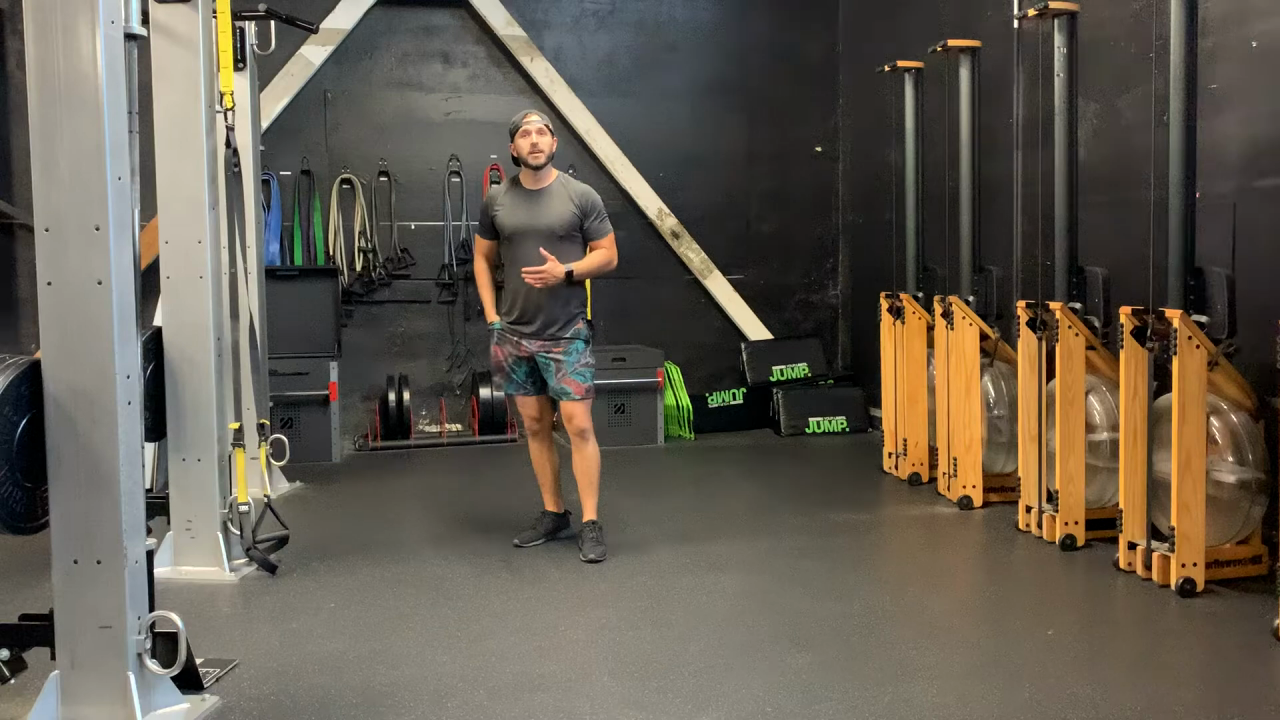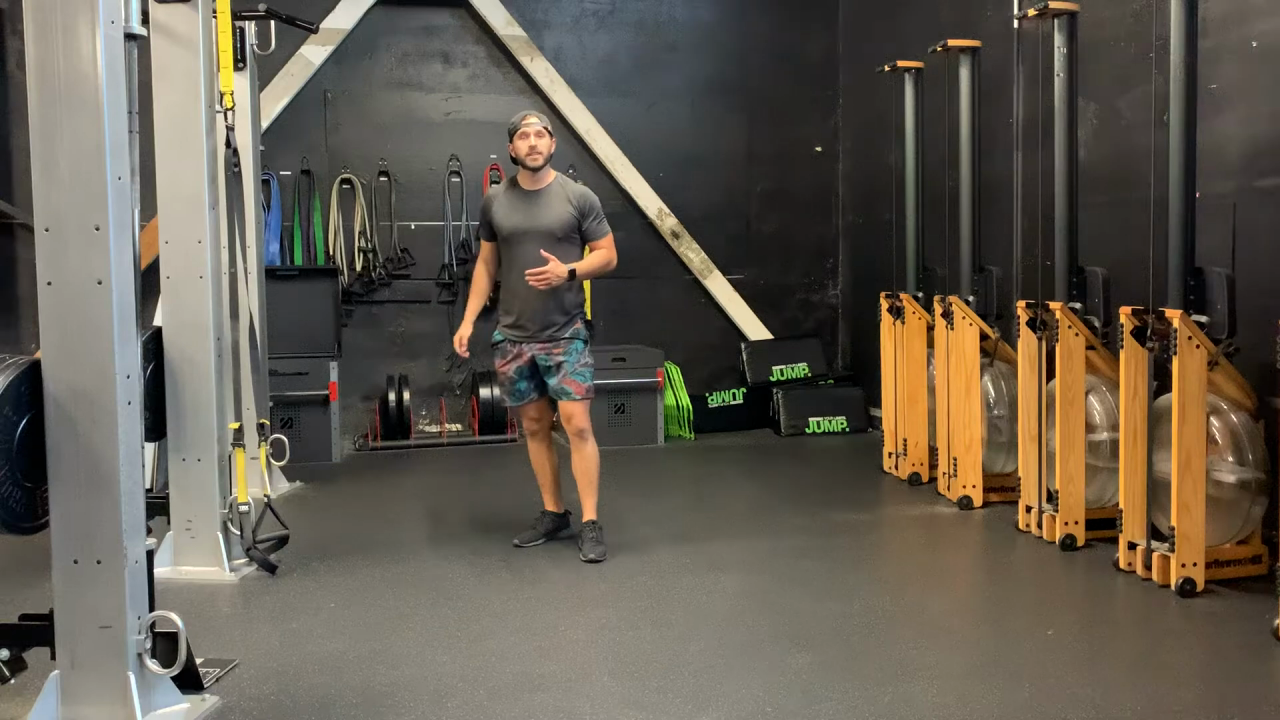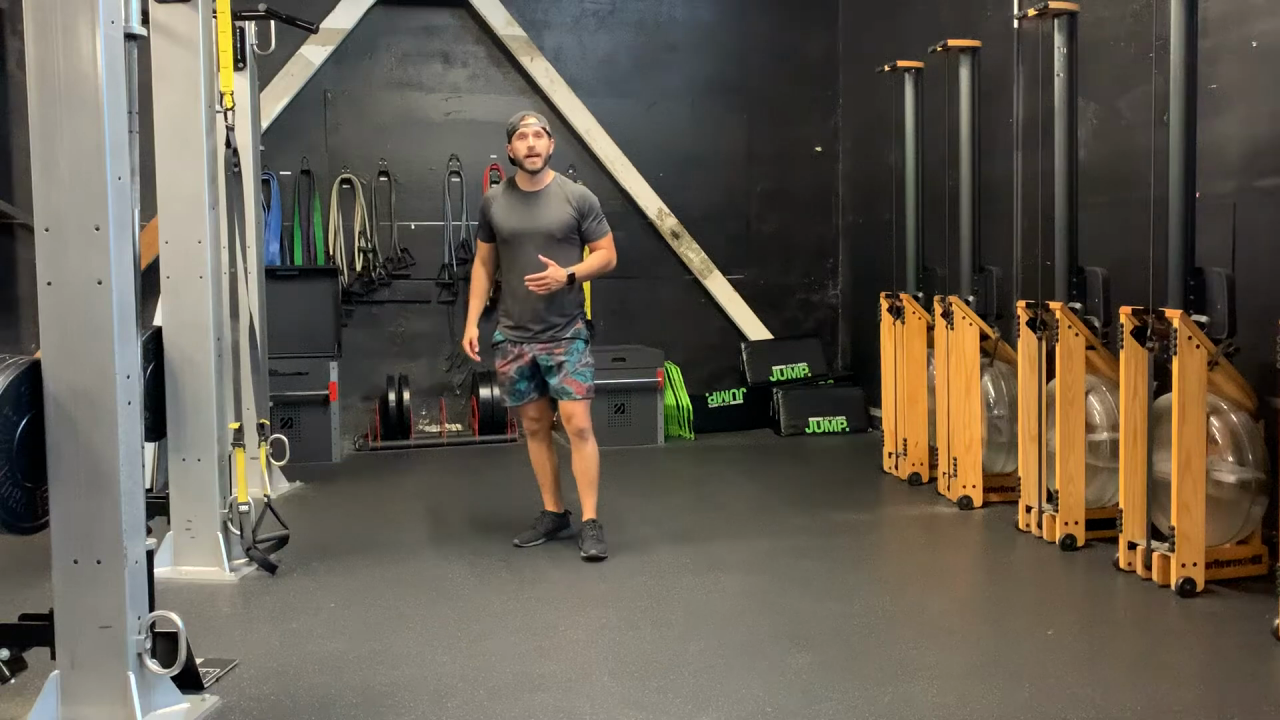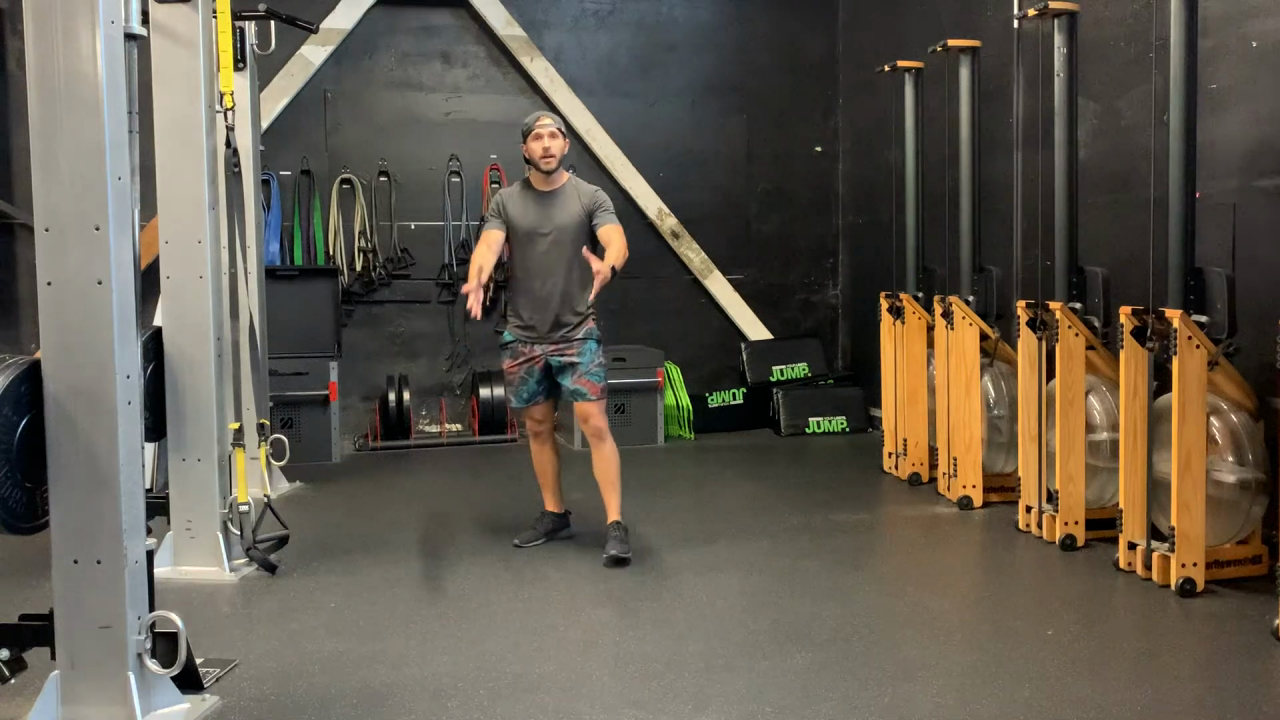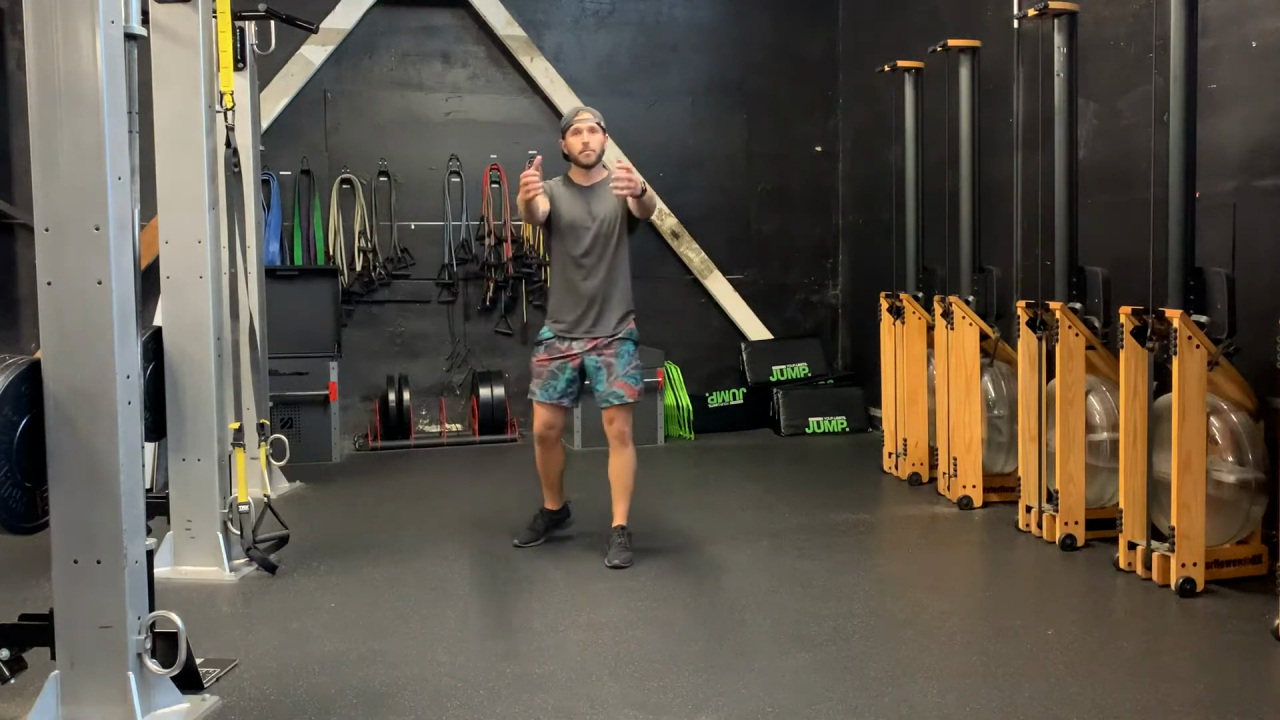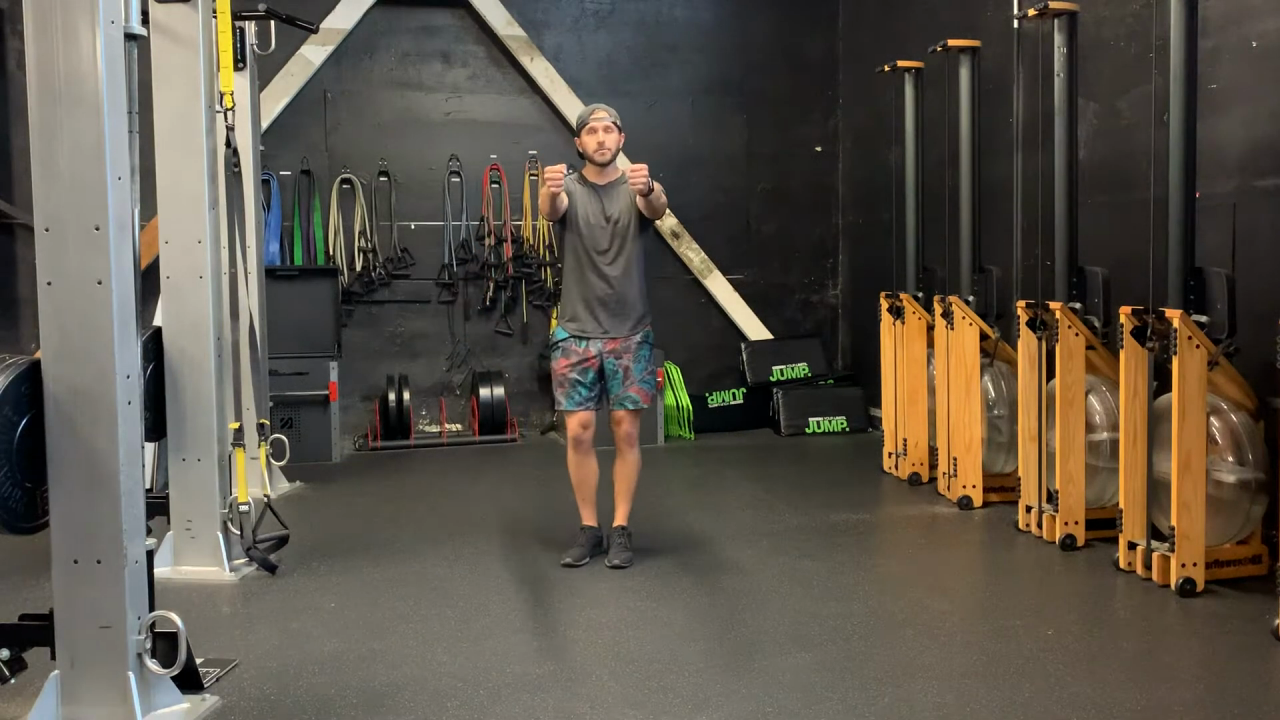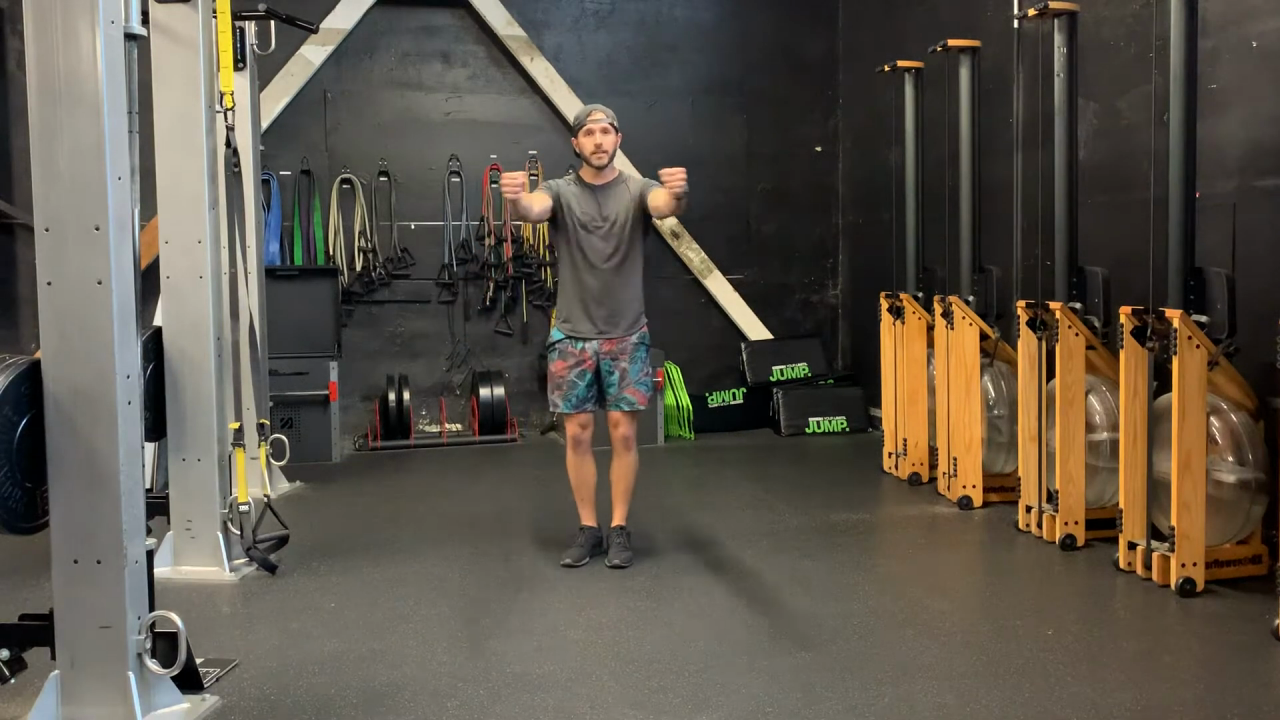
dt=0.4s
person 1, frame 1
left shoulder: (581, 196)
right shoulder: (496, 200)
left elbow: (608, 255)
right elbow: (482, 257)
left wrist: (565, 271)
right wrist: (491, 313)
left hip: (566, 333)
right hip: (514, 334)
left knee: (577, 425)
right knee: (535, 425)
left ankle: (591, 523)
right ankle: (553, 513)
person 1, frame 2
left shoulder: (579, 197)
right shoulder: (495, 200)
left elbow: (607, 256)
right elbow: (486, 263)
left wrist: (568, 271)
right wrist: (468, 321)
left hip: (565, 334)
right hip: (513, 335)
left knee: (577, 425)
right knee: (534, 426)
left ankle: (590, 524)
right ankle: (553, 513)
person 1, frame 3
left shoulder: (578, 197)
right shoulder: (493, 202)
left elbow: (607, 255)
right elbow: (484, 264)
left wrist: (566, 275)
right wrist: (472, 320)
left hip: (565, 333)
right hip: (513, 336)
left knee: (578, 425)
right knee: (535, 426)
left ankle: (590, 524)
right ankle: (553, 514)
person 1, frame 4
left shoulder: (590, 196)
right shoulder: (506, 200)
left elbow: (616, 239)
right elbow: (488, 245)
left wrist: (608, 265)
right wrist: (476, 280)
left hip: (577, 333)
right hip: (524, 336)
left knee: (595, 425)
right knee: (538, 427)
left ankle: (616, 525)
right ankle: (555, 514)
person 1, frame 5
left shoulder: (625, 189)
right shoulder: (551, 190)
left elbow: (647, 208)
right elbow: (534, 214)
left wrist: (639, 190)
right wrist: (527, 197)
left hip: (614, 333)
right hip: (560, 332)
left knee: (619, 431)
right knee: (545, 429)
left ankle: (620, 530)
right ankle: (553, 510)
person 1, frame 6
left shoulder: (639, 188)
right shoulder: (567, 190)
left elbow: (658, 207)
right elbow: (549, 210)
left wrist: (648, 188)
right wrist: (549, 190)
left hip: (629, 334)
right hip: (575, 333)
left knee: (626, 433)
right knee: (579, 434)
left ankle: (620, 529)
right ankle: (589, 529)
person 1, frame 7
left shoulder: (637, 189)
right shoulder: (559, 191)
left elbow: (668, 204)
right elbow: (530, 209)
left wrist: (675, 189)
right wrist: (514, 197)
left hip: (626, 335)
right hip: (572, 335)
left knee: (623, 433)
right knee: (577, 433)
left ankle: (619, 529)
right ankle: (588, 528)
